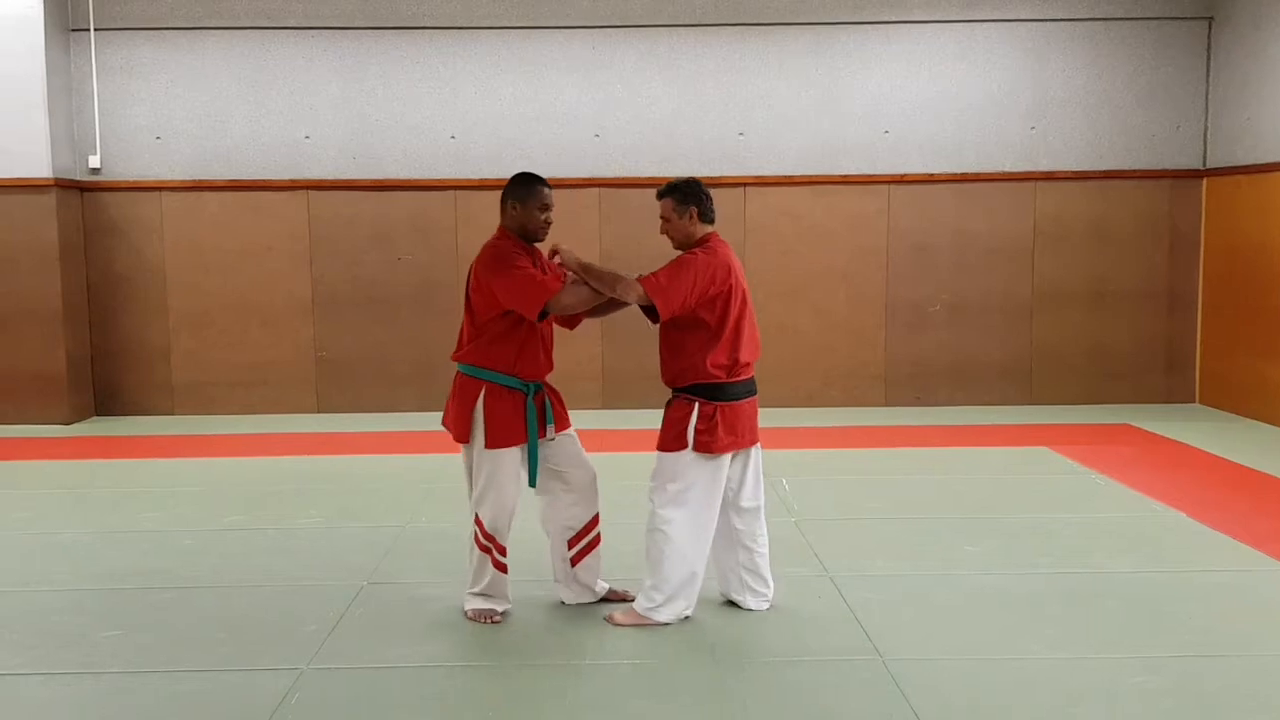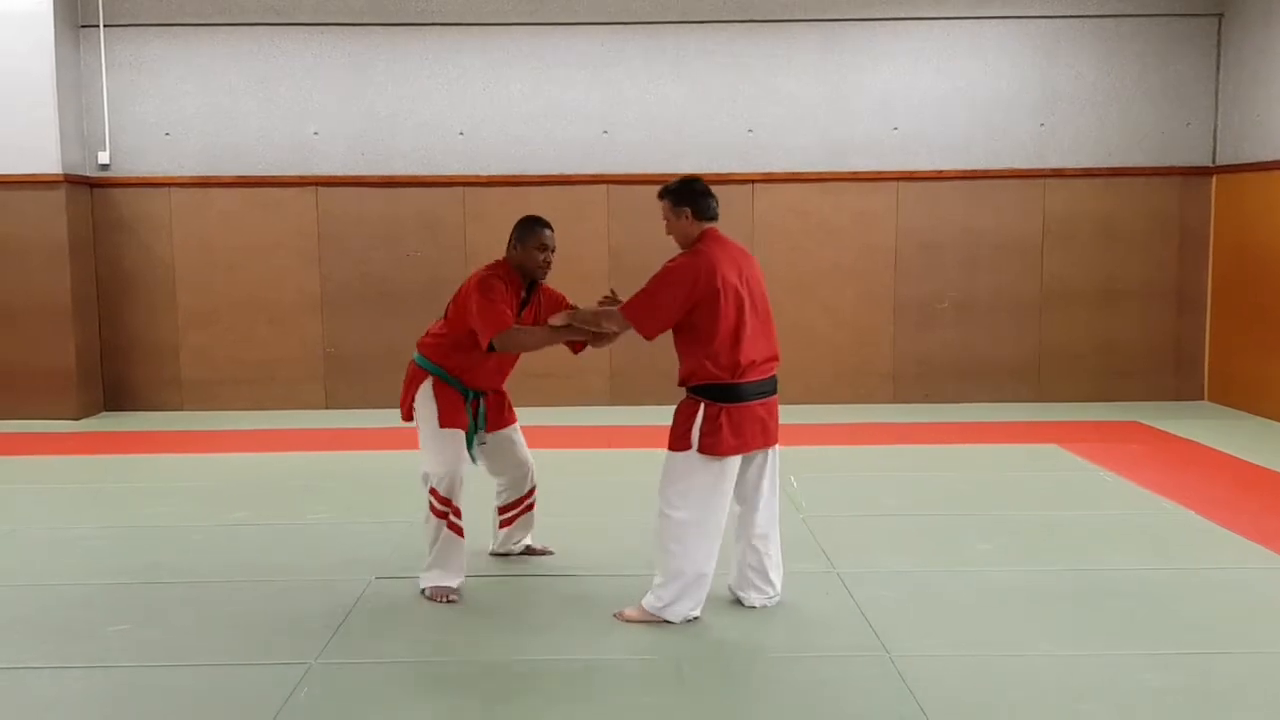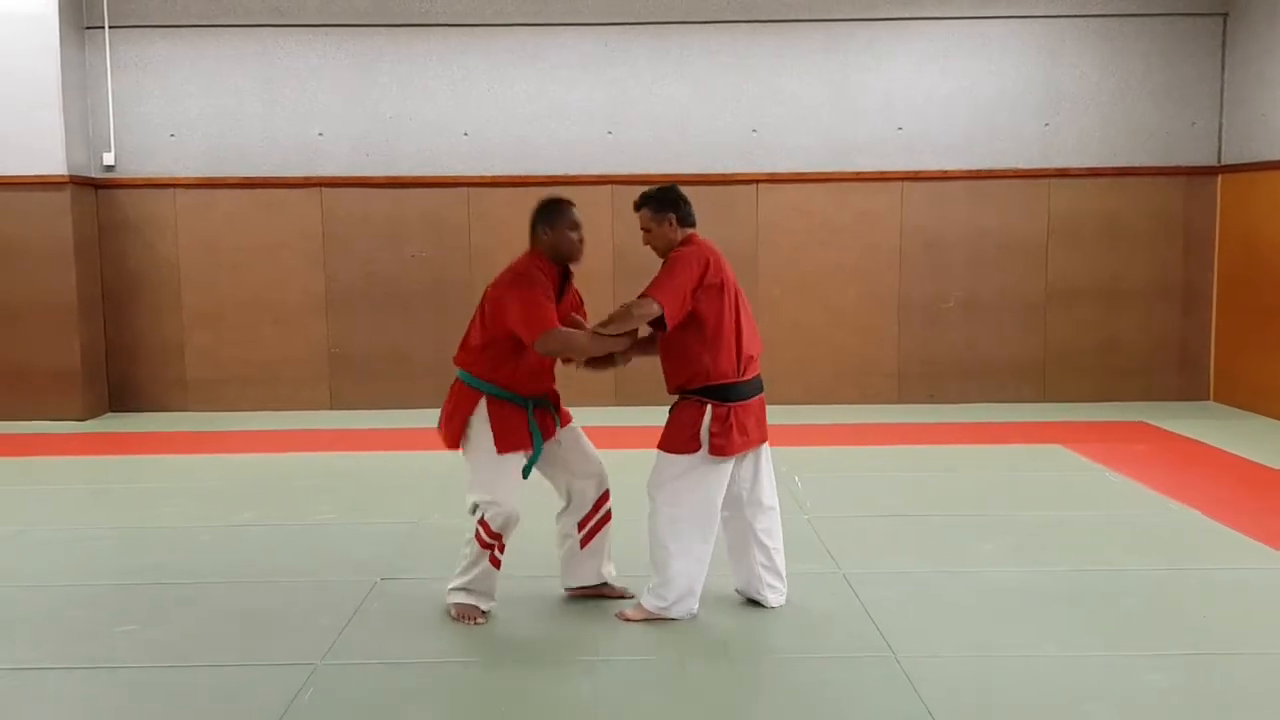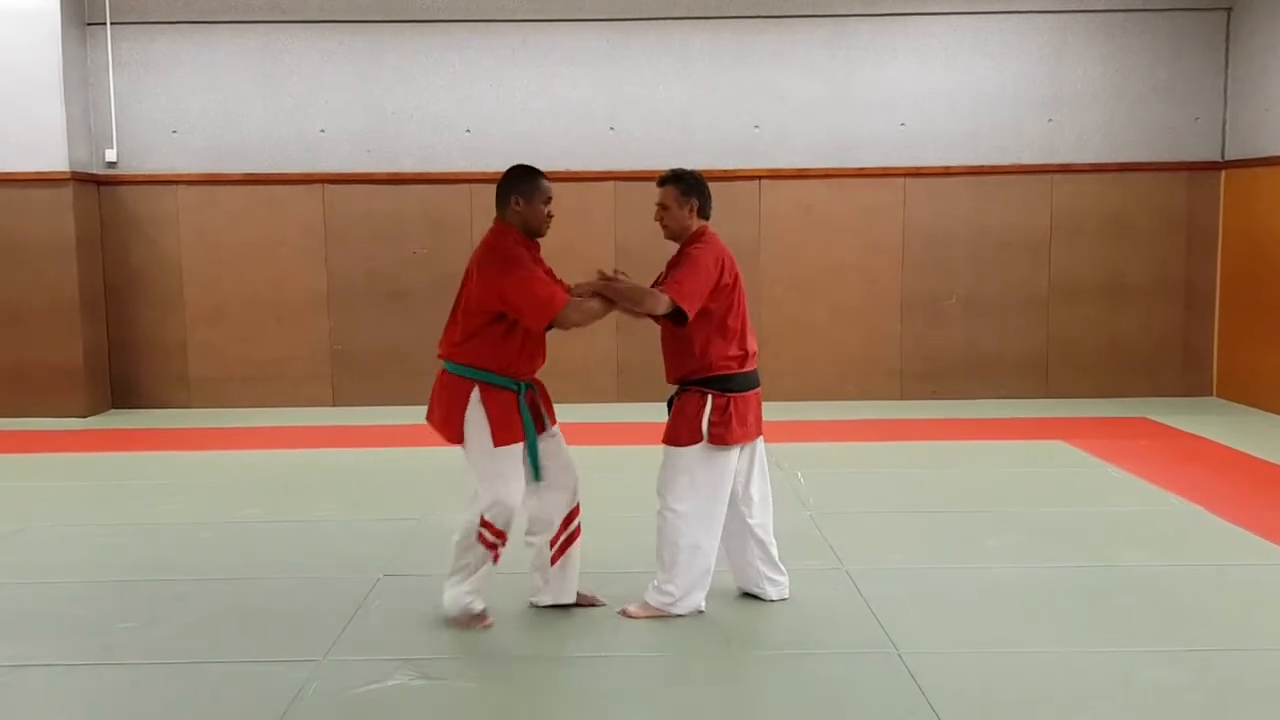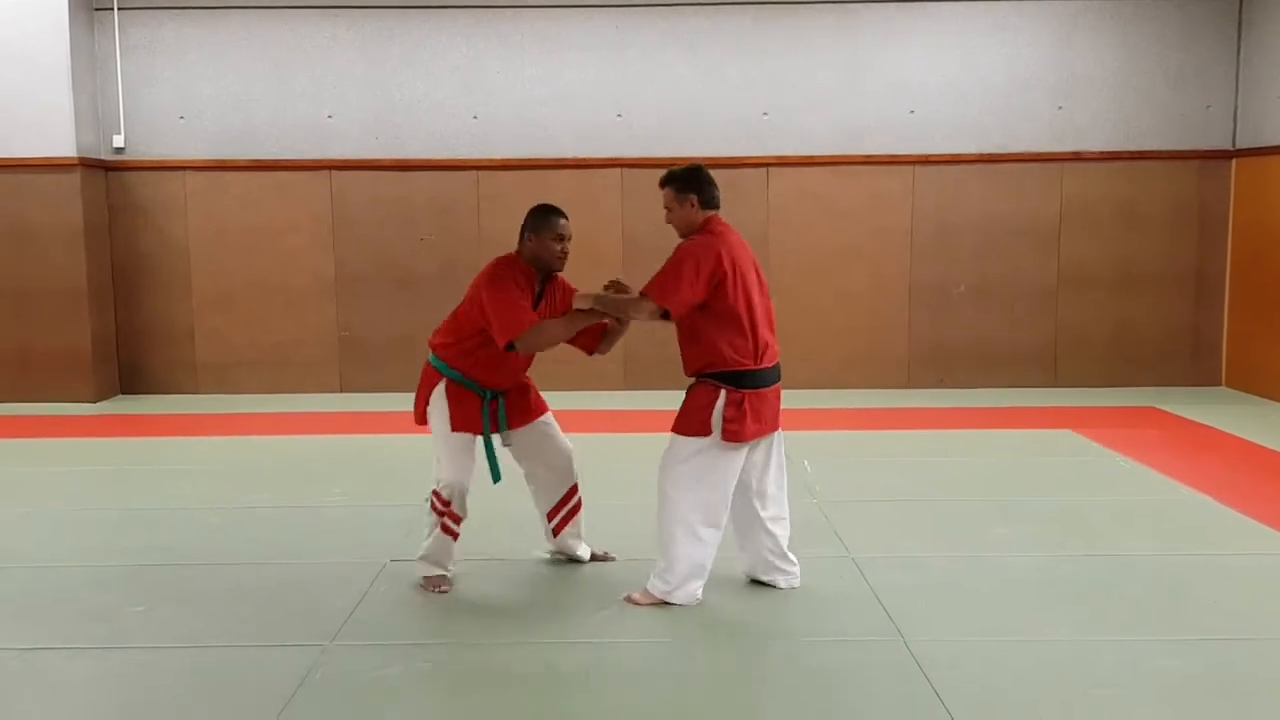
dt=1s
person 1, frame 1
left shoulder: (702, 262)
right shoulder: (717, 258)
left elbow: (634, 292)
right elbow: (658, 299)
left wrist: (578, 265)
left hip: (705, 406)
right hip: (734, 400)
left knee: (678, 506)
right knee: (740, 504)
left ankle: (660, 605)
right ankle: (751, 591)
person 1, frame 2
left shoulder: (689, 267)
right shoulder: (742, 258)
left elbow: (622, 321)
left wrist: (569, 316)
right wrist: (623, 309)
left hip: (718, 407)
right hip: (760, 399)
left knee: (688, 507)
right knee: (758, 502)
left ankle: (672, 603)
right ankle: (759, 587)
person 1, frame 3
left shoulder: (688, 259)
right shoulder: (703, 260)
left elbow: (644, 309)
right elbow: (671, 330)
left wrist: (590, 334)
right wrist: (627, 351)
left hip: (712, 408)
right hip: (742, 400)
left knee: (675, 501)
right knee: (752, 501)
left ankle: (668, 600)
right ankle: (766, 586)
person 1, frame 4
left shoulder: (704, 255)
right shoulder: (690, 256)
left elbow: (659, 302)
right elbow: (656, 310)
left wrist: (606, 285)
right wrist: (614, 289)
left hip: (712, 398)
right hip: (731, 394)
left knee: (685, 498)
right knee: (745, 497)
left ankle: (674, 597)
right ankle: (767, 582)
person 1, frame 5
left shoulder: (700, 250)
right shoulder: (730, 243)
left elbow: (647, 309)
right elbow: (679, 308)
left wrist: (591, 300)
right wrist: (626, 301)
left hip: (729, 391)
right hip: (759, 383)
left knee: (684, 483)
right knee: (760, 489)
left ankle: (674, 585)
right ankle: (777, 569)
person 2, frame 1
left shoulder: (536, 260)
right shoulder: (498, 257)
left elbow: (580, 309)
right elbow: (560, 302)
left hip: (534, 396)
right hip: (491, 397)
left knee: (576, 483)
right knee: (496, 503)
left ankle: (582, 585)
right ankle: (485, 595)
person 2, frame 2
left shoulder: (541, 295)
right shoulder: (487, 285)
left elbow: (594, 337)
right elbow: (507, 340)
right wrist: (571, 331)
left hip: (485, 392)
right hip: (438, 384)
left knee: (519, 470)
right knee: (446, 474)
left ankle: (511, 541)
right ankle: (440, 575)
person 2, frame 3
left shoulder: (564, 287)
right shoulder: (525, 281)
left elbow: (582, 347)
right elbow: (551, 343)
left wrist: (620, 343)
right wrist: (621, 340)
left hip: (535, 403)
right hip: (490, 405)
left knee: (589, 475)
right knee: (500, 506)
left ankle: (586, 576)
right ankle: (468, 593)
person 2, frame 4
left shoulder: (520, 251)
right shoulder: (502, 257)
left elbow: (563, 300)
right elbow: (566, 316)
left wrist: (598, 290)
right wrist: (615, 298)
left hip: (518, 393)
right hip: (480, 396)
left knee: (558, 484)
right knee: (500, 498)
left ankle: (555, 588)
right ankle: (461, 597)
person 2, frame 5
left shoulder: (558, 289)
right shoulder: (500, 279)
left elbow: (598, 346)
right elbow: (526, 340)
left wrist: (620, 317)
right wrist: (587, 315)
left hip: (509, 391)
right hip: (456, 388)
left knee: (556, 460)
right knee: (454, 479)
left ankle: (569, 544)
right ankle: (434, 564)
